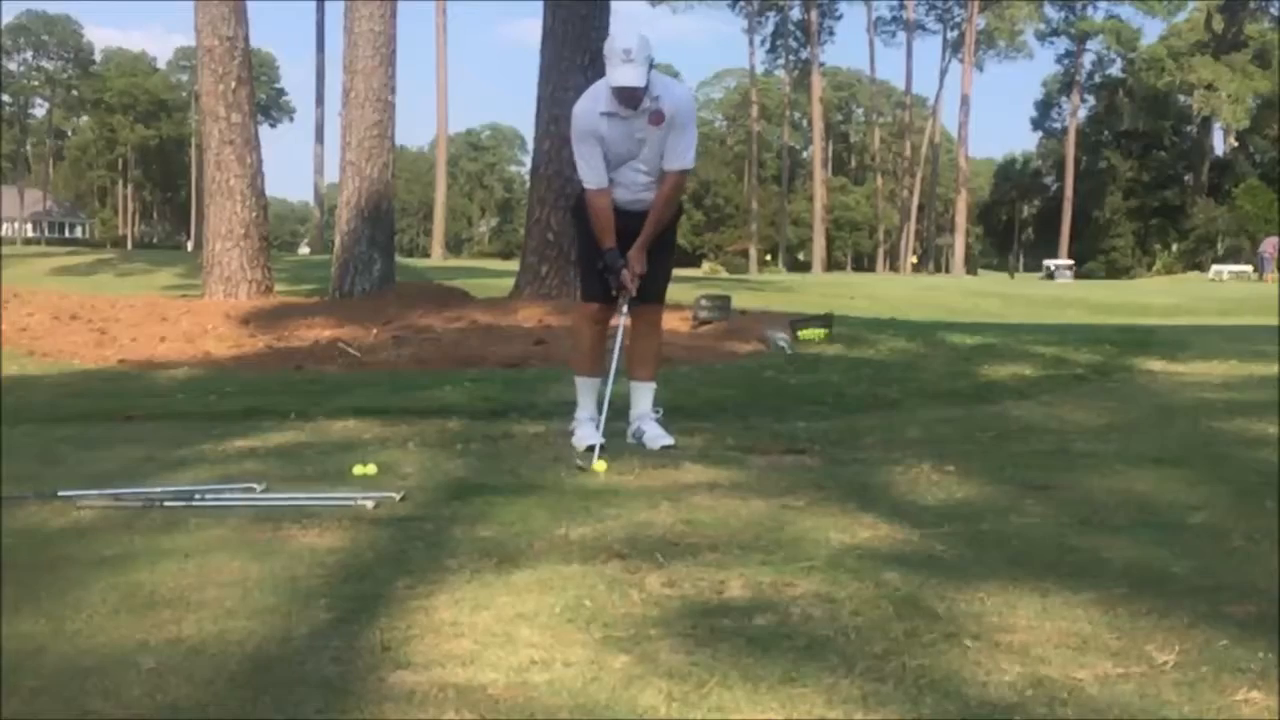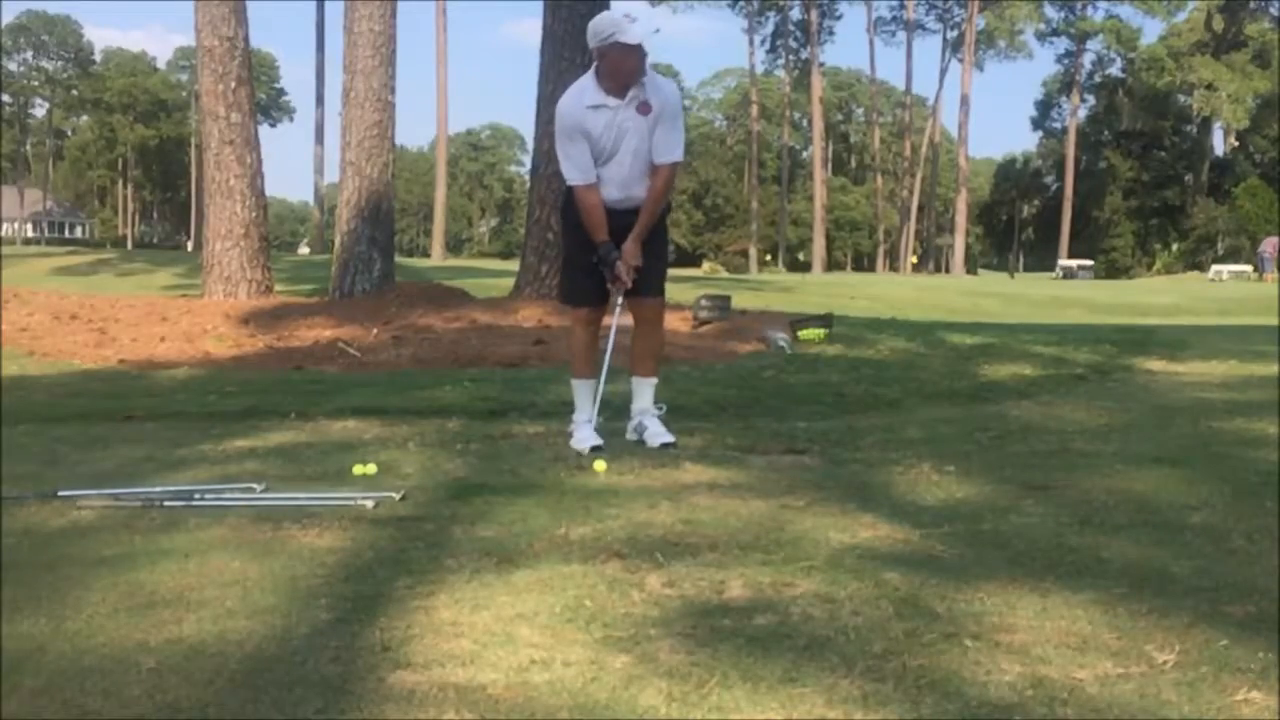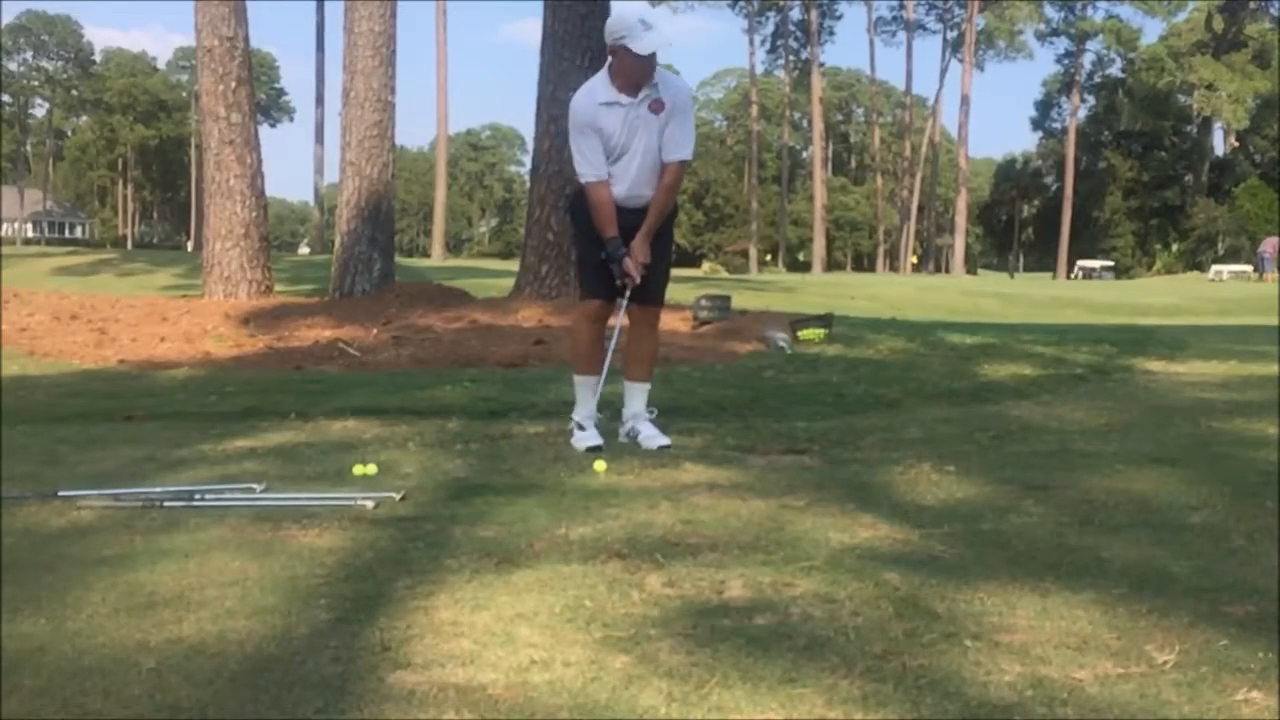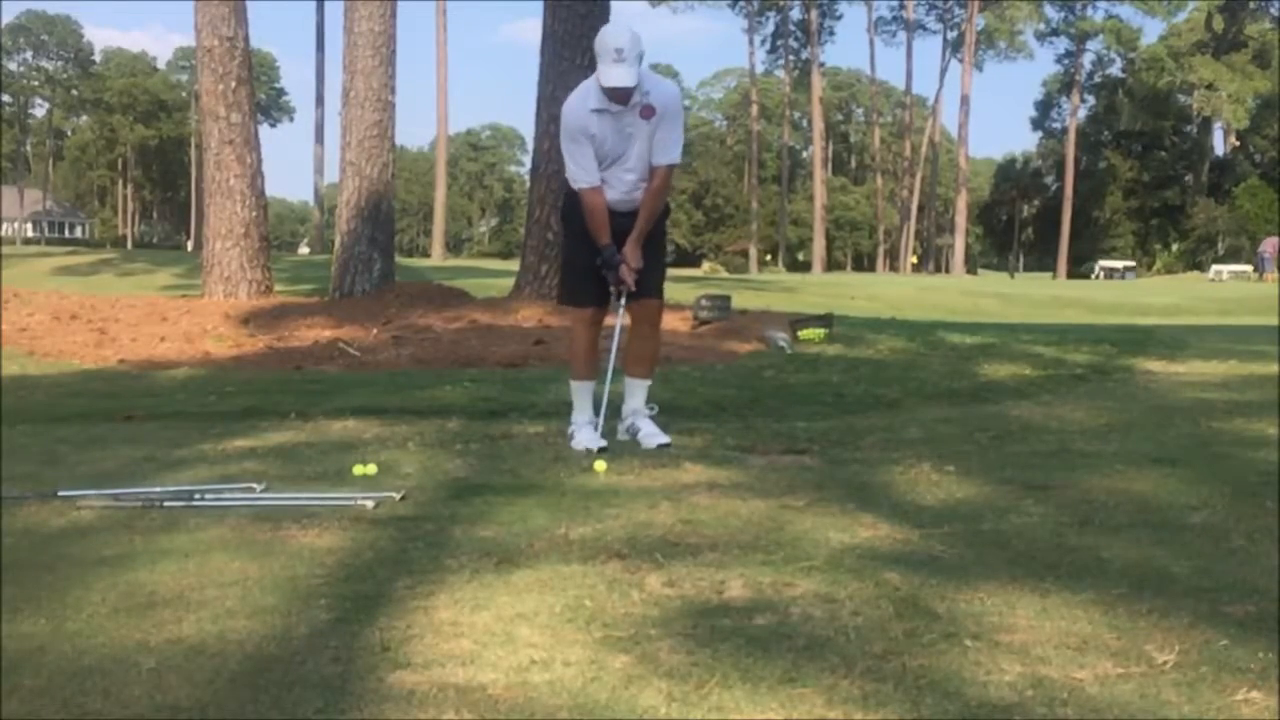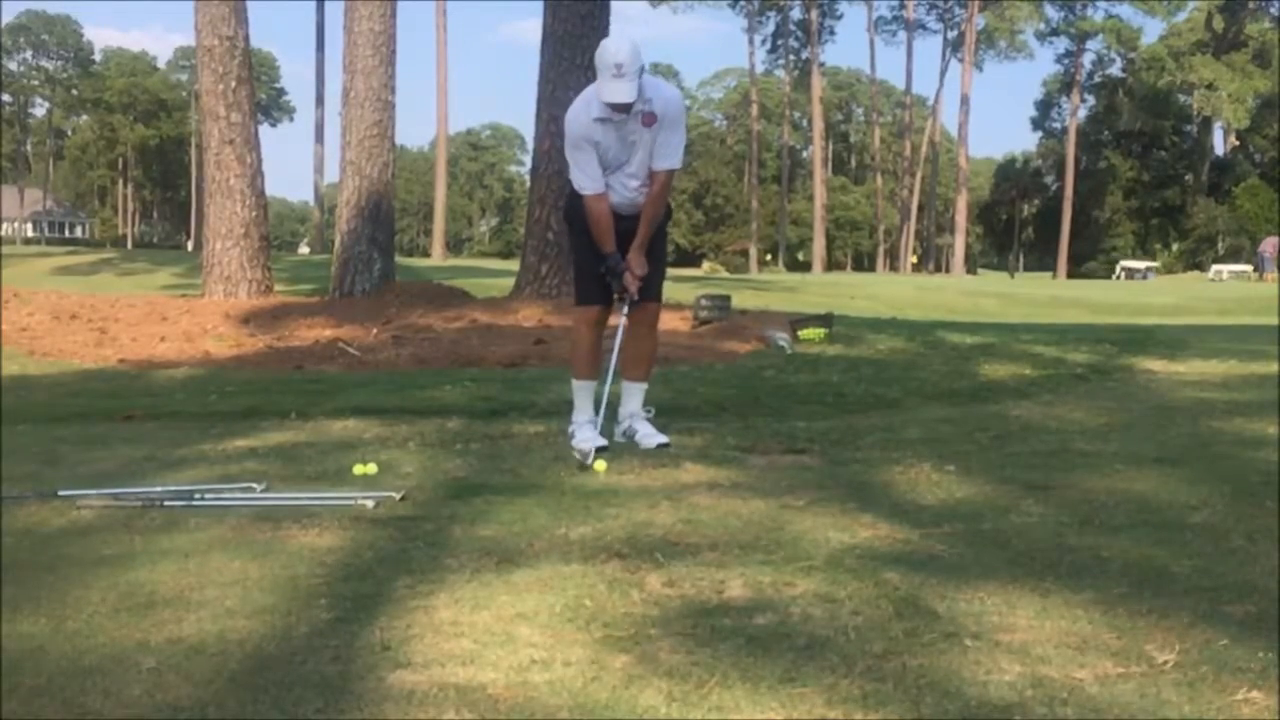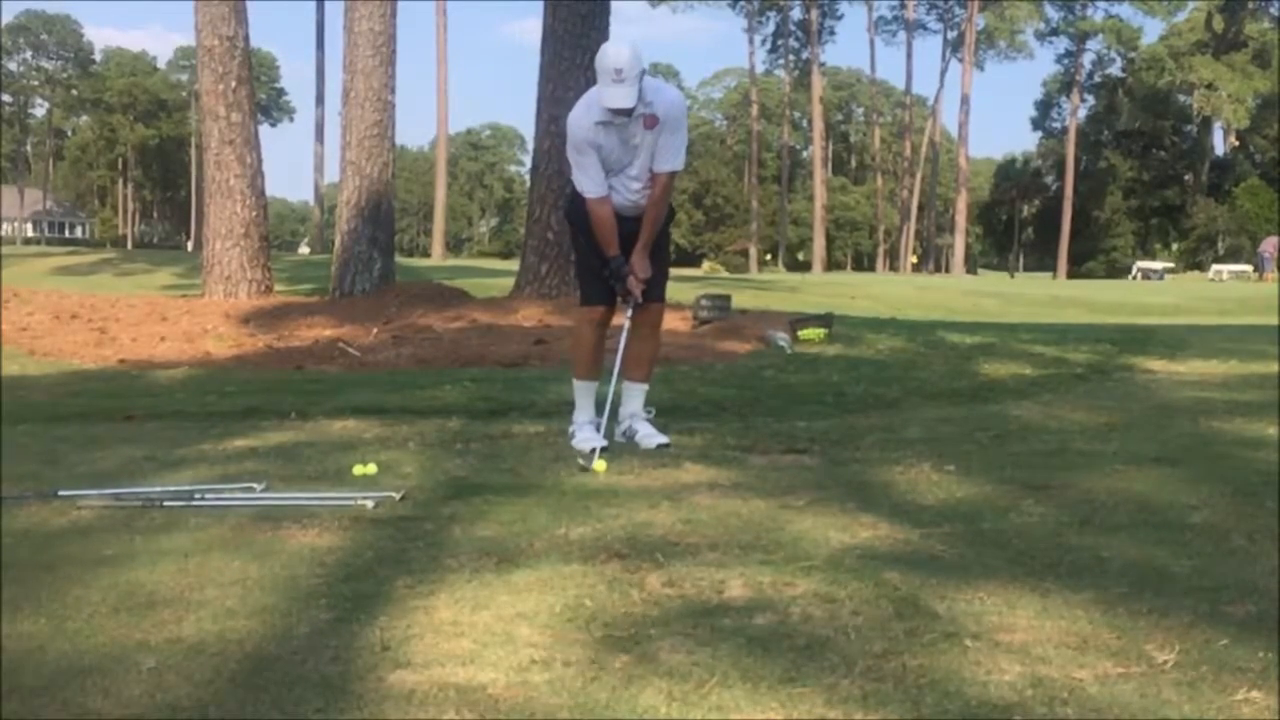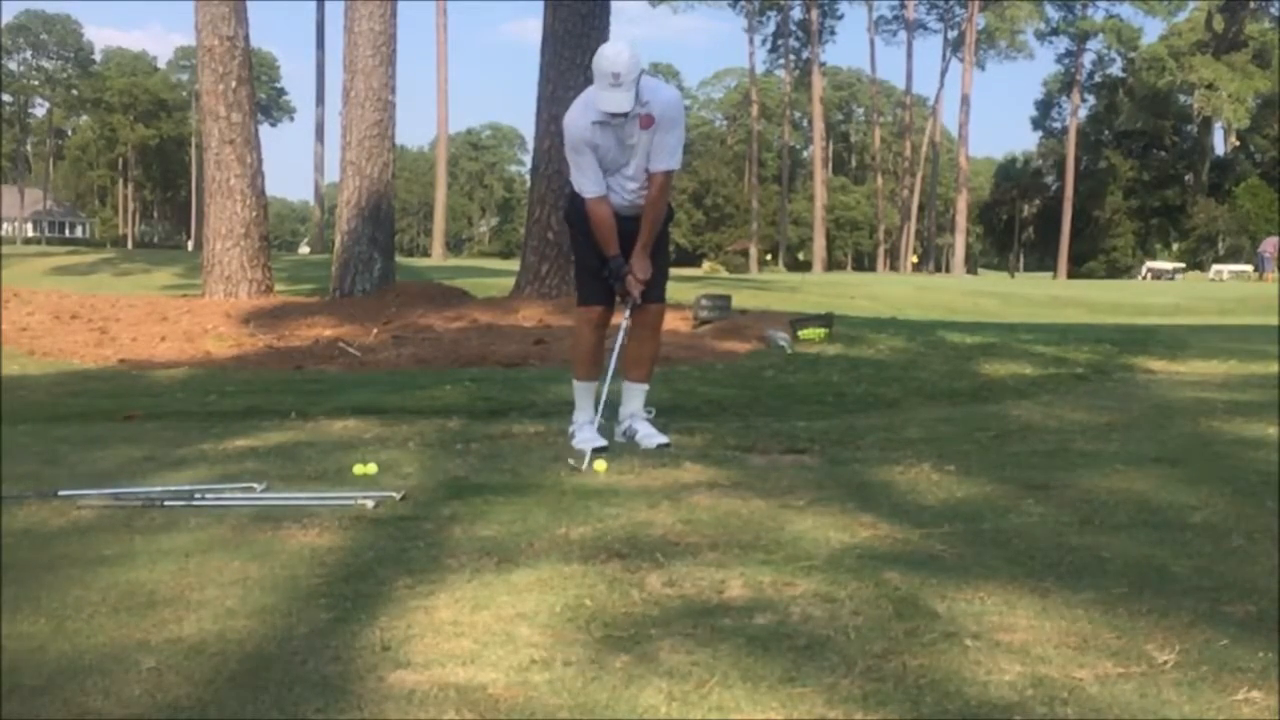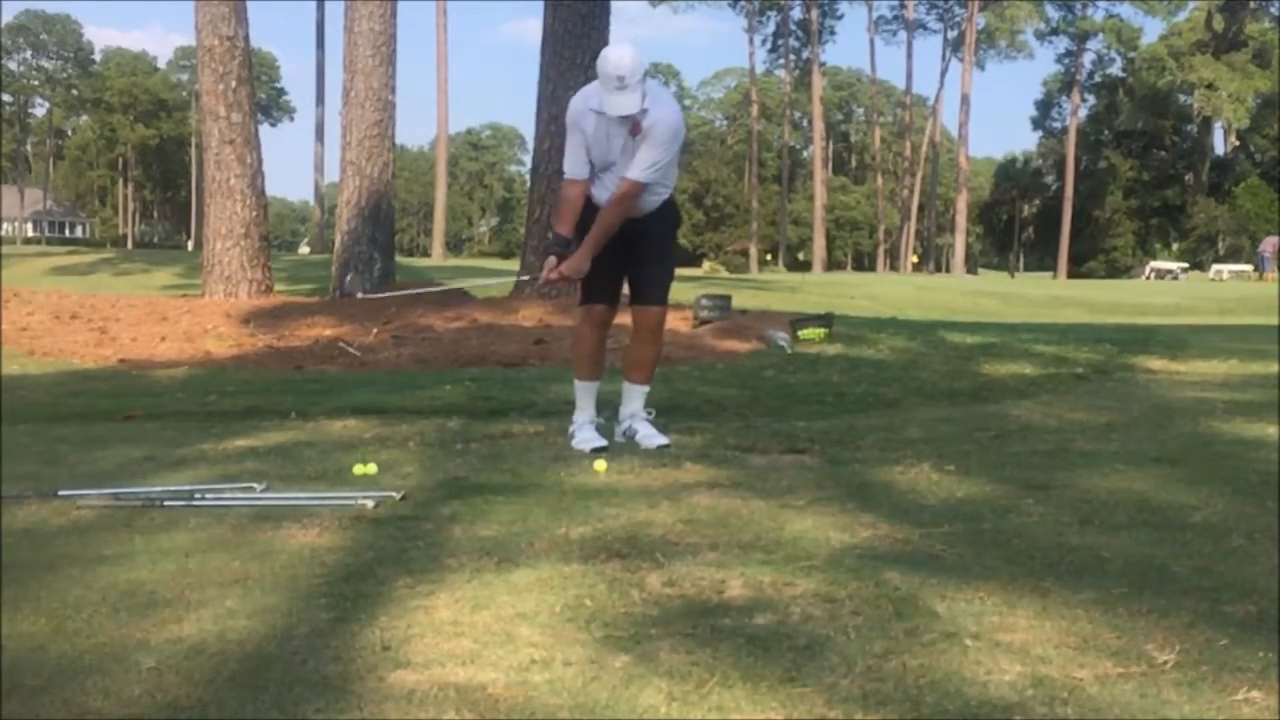
dt=0.4s
person 1, frame 1
left shoulder: (678, 100)
right shoulder: (587, 110)
left elbow: (674, 179)
right elbow: (597, 191)
left wrist: (640, 247)
right wrist: (612, 257)
left hip: (655, 215)
right hip: (602, 214)
left knee: (648, 314)
right knee: (593, 312)
left ankle: (643, 416)
right ankle: (585, 417)
person 1, frame 2
left shoulder: (663, 93)
right shoulder: (572, 106)
left elbow: (665, 172)
right elbow: (584, 186)
left wrist: (635, 241)
right wrist: (606, 253)
left hip: (646, 213)
right hip: (590, 215)
left knee: (650, 311)
right knee: (586, 315)
left ankle: (644, 414)
right ankle: (583, 418)
person 1, frame 3
left shoulder: (675, 93)
right shoulder: (586, 102)
left elbow: (673, 170)
right elbow: (595, 182)
left wrist: (644, 239)
right wrist: (615, 248)
left hip: (652, 214)
right hip: (598, 213)
left knee: (646, 316)
right knee: (593, 310)
left ankle: (636, 417)
right ankle: (584, 415)
person 1, frame 4
left shoulder: (666, 96)
right shoulder: (577, 108)
left elbow: (662, 174)
right elbow: (589, 188)
left wrist: (635, 243)
right wrist: (609, 255)
left hip: (645, 213)
right hip: (590, 216)
left knee: (648, 312)
right knee: (587, 315)
left ankle: (635, 414)
right ankle: (582, 420)
person 1, frame 5
left shoulder: (668, 101)
right shoulder: (580, 116)
left elbow: (661, 180)
right elbow: (594, 195)
left wrist: (638, 250)
right wrist: (614, 262)
left hip: (647, 215)
right hip: (593, 216)
left knee: (646, 313)
right knee: (591, 313)
left ankle: (632, 416)
right ankle: (583, 419)
person 1, frame 6
left shoulder: (670, 103)
right shoulder: (581, 120)
left elbow: (662, 183)
right elbow: (597, 199)
left wrist: (641, 253)
right wrist: (618, 265)
left hip: (649, 215)
right hip: (595, 216)
left knee: (650, 312)
right knee: (595, 312)
left ankle: (632, 416)
right ankle: (583, 419)
person 1, frame 7
left shoulder: (666, 102)
right shoulder: (578, 120)
left elbow: (660, 182)
right elbow: (595, 199)
left wrist: (642, 254)
right wrist: (617, 266)
left hip: (648, 214)
right hip: (594, 217)
left knee: (650, 313)
right knee: (594, 313)
left ankle: (632, 416)
right ankle: (583, 419)
person 1, frame 8
left shoulder: (665, 116)
right shoulder: (581, 107)
left elbow: (627, 193)
right elbow: (575, 182)
left wrist: (584, 254)
right wrist: (559, 245)
left hip: (652, 217)
right hip: (597, 211)
left knee: (651, 318)
right knee: (595, 313)
left ankle: (632, 417)
right ankle: (583, 419)
